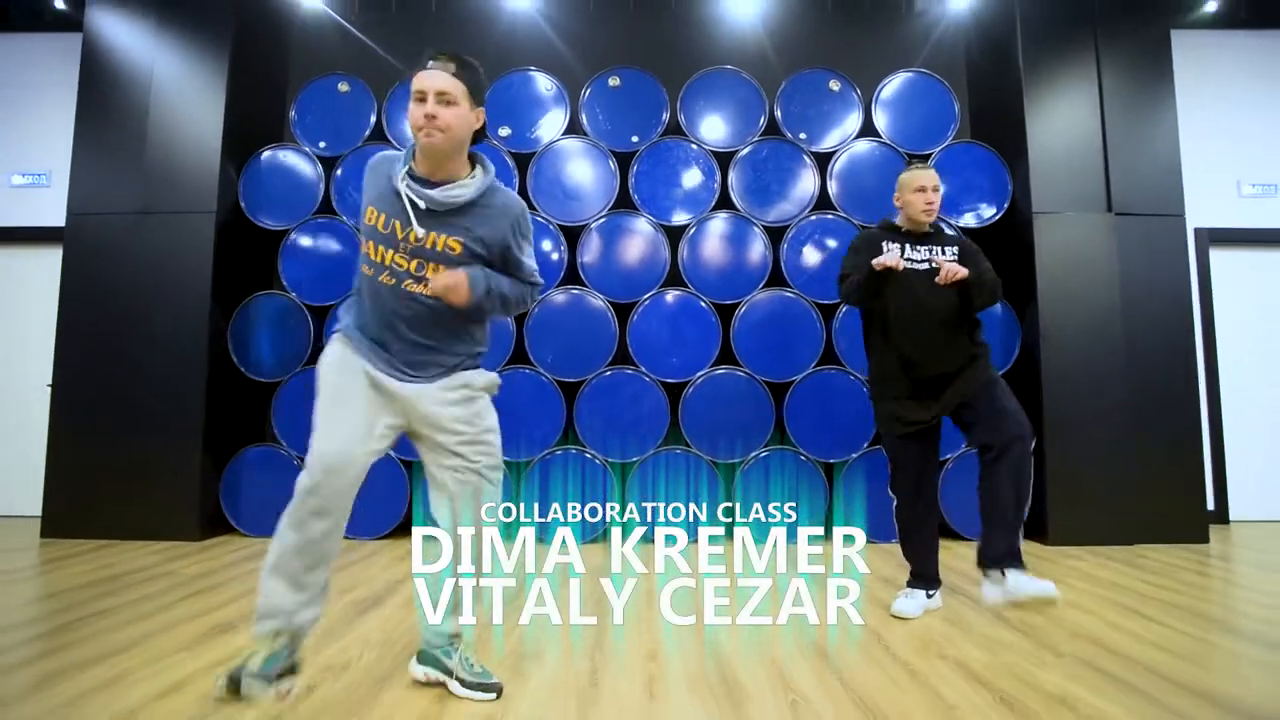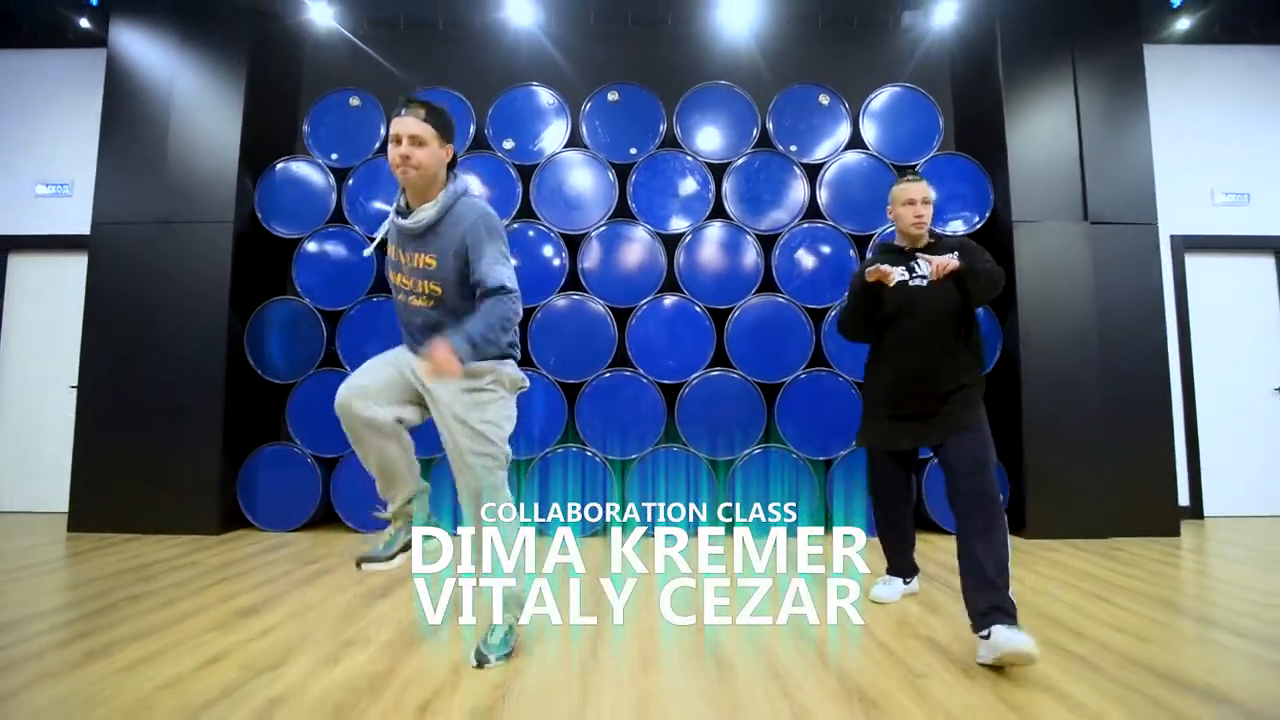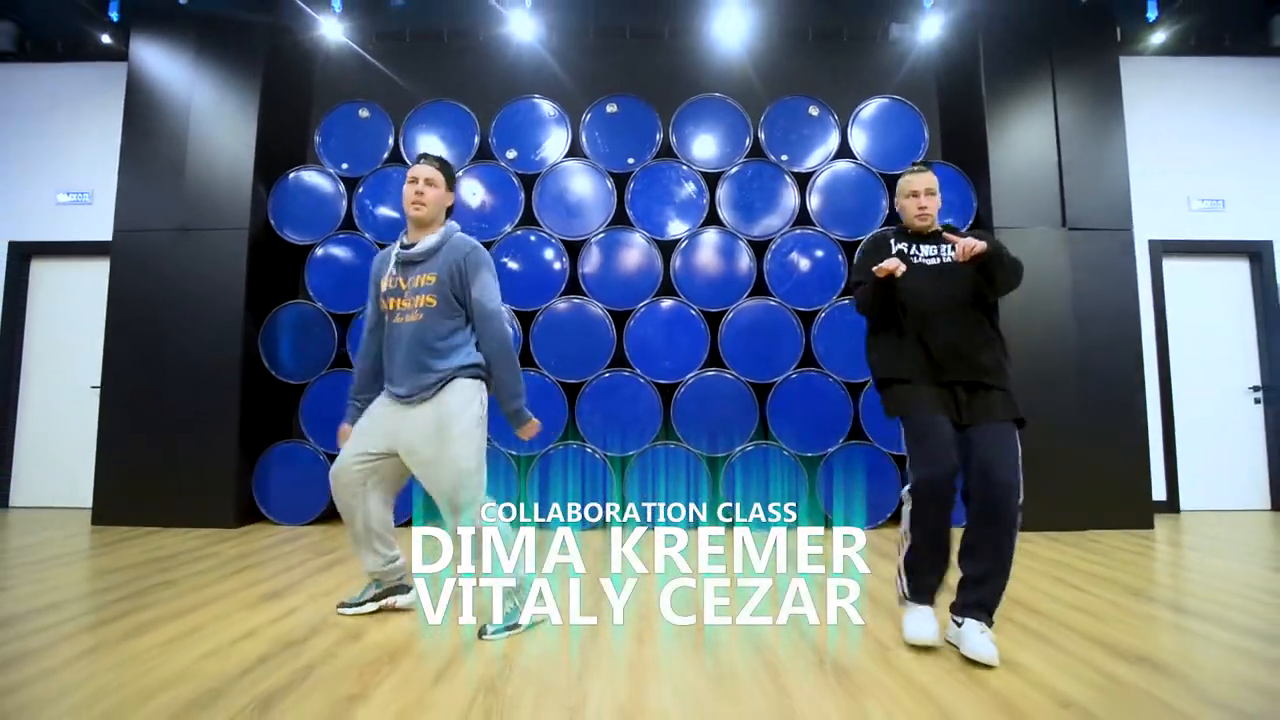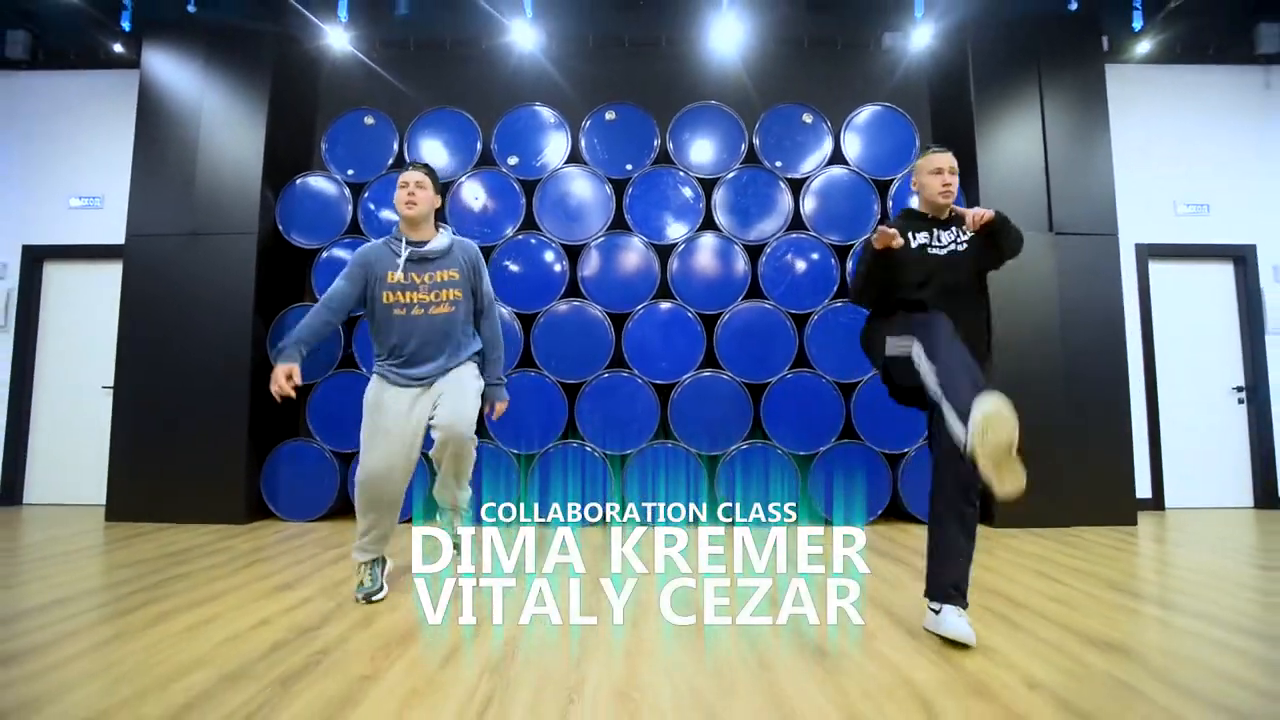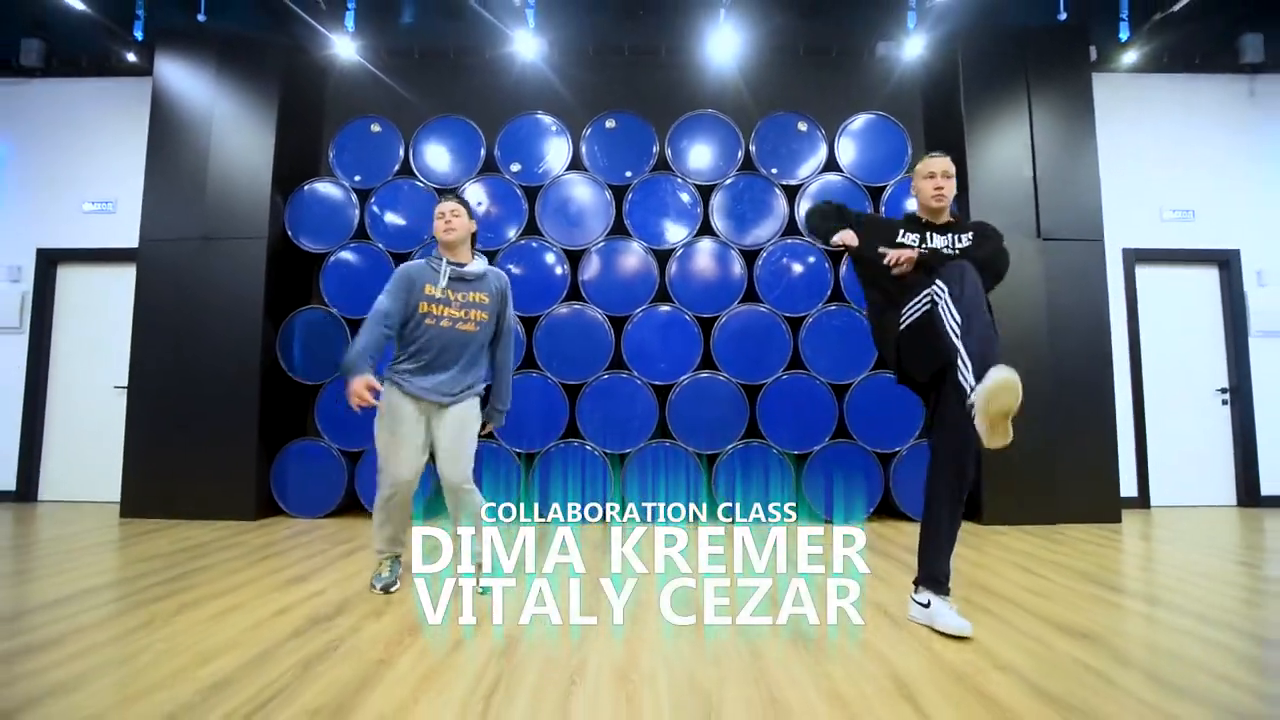
dt=0.3s
person 1, frame 1
left shoulder: (503, 209)
right shoulder: (377, 172)
left elbow: (524, 289)
left wrist: (477, 287)
left hip: (451, 380)
right hip: (361, 361)
left knee: (471, 507)
right knee: (327, 477)
left ankle: (441, 645)
person 1, frame 2
left shoulder: (475, 219)
right shoulder: (398, 219)
left elbow: (504, 302)
left wrist: (461, 345)
left hip: (476, 372)
right hip: (415, 357)
left knee: (484, 492)
right knee: (356, 400)
left ankle: (508, 610)
right ankle: (409, 505)
person 1, frame 3
left shoulder: (466, 253)
right shoulder: (384, 262)
left elbow: (494, 330)
right elbow: (373, 338)
left wrist: (515, 408)
right wrist: (355, 408)
left hip: (453, 394)
right hip: (395, 399)
left knee: (465, 501)
right knee: (348, 478)
left ankle: (516, 592)
right ankle: (390, 579)
person 1, frame 4
left shoulder: (467, 254)
right shoulder: (371, 257)
left elbow: (488, 320)
right elbow: (331, 304)
left wrist: (495, 381)
right wrist: (291, 350)
left hip: (457, 372)
right hip: (393, 383)
left knee: (456, 429)
right knee: (378, 473)
left ankle: (452, 502)
right ankle: (372, 559)
person 1, frame 5
left shoulder: (497, 281)
right shoulder: (411, 274)
left elbow: (502, 347)
right elbow: (381, 320)
left wrist: (497, 407)
right wrist: (359, 366)
left hip: (462, 399)
right hip: (403, 394)
left knee: (457, 481)
right knee: (397, 479)
right ankle: (389, 558)
person 2, frame 1
left shoulder: (956, 244)
right shoulder: (873, 241)
left elbow: (989, 293)
right elbow: (850, 294)
left wrist: (965, 277)
right wrist: (875, 272)
left hip: (963, 369)
right hip: (902, 384)
left knee: (1012, 436)
right knee: (912, 486)
left ankle: (1001, 569)
right ankle: (923, 585)
person 2, frame 2
left shoulder: (957, 248)
right shoulder: (877, 264)
left elbow: (991, 283)
right elbow: (852, 330)
left wrist: (961, 268)
right wrist: (868, 289)
left hip: (957, 398)
right hip: (894, 404)
left knee: (978, 498)
right knee: (889, 497)
left ankle: (994, 626)
right ankle: (902, 572)
person 2, frame 3
left shoulder: (964, 242)
right shoulder: (881, 245)
left elbow: (1009, 278)
right elbow: (867, 307)
left wrist: (984, 251)
right wrist: (881, 280)
left hip: (982, 382)
right hip: (915, 380)
left knee: (999, 495)
right knee: (933, 477)
left ankle: (970, 616)
right ankle: (918, 593)
person 2, frame 4
left shoulder: (973, 227)
right shoulder: (896, 232)
left elbow: (1010, 246)
right elbow: (865, 296)
left wrist: (991, 220)
right wrist: (881, 253)
left hip: (957, 366)
right hip: (901, 345)
left knee: (957, 480)
right knee: (939, 339)
left ankle: (943, 602)
right ankle: (982, 425)
person 2, frame 5
left shoulder: (977, 234)
right shoulder: (885, 232)
left elbow: (994, 267)
right elbow: (820, 214)
left wrist: (923, 259)
right wrist: (841, 233)
left hip: (956, 362)
right hip: (910, 340)
left knee: (953, 473)
right knee: (957, 278)
left ankle: (929, 593)
right ankle: (985, 387)
